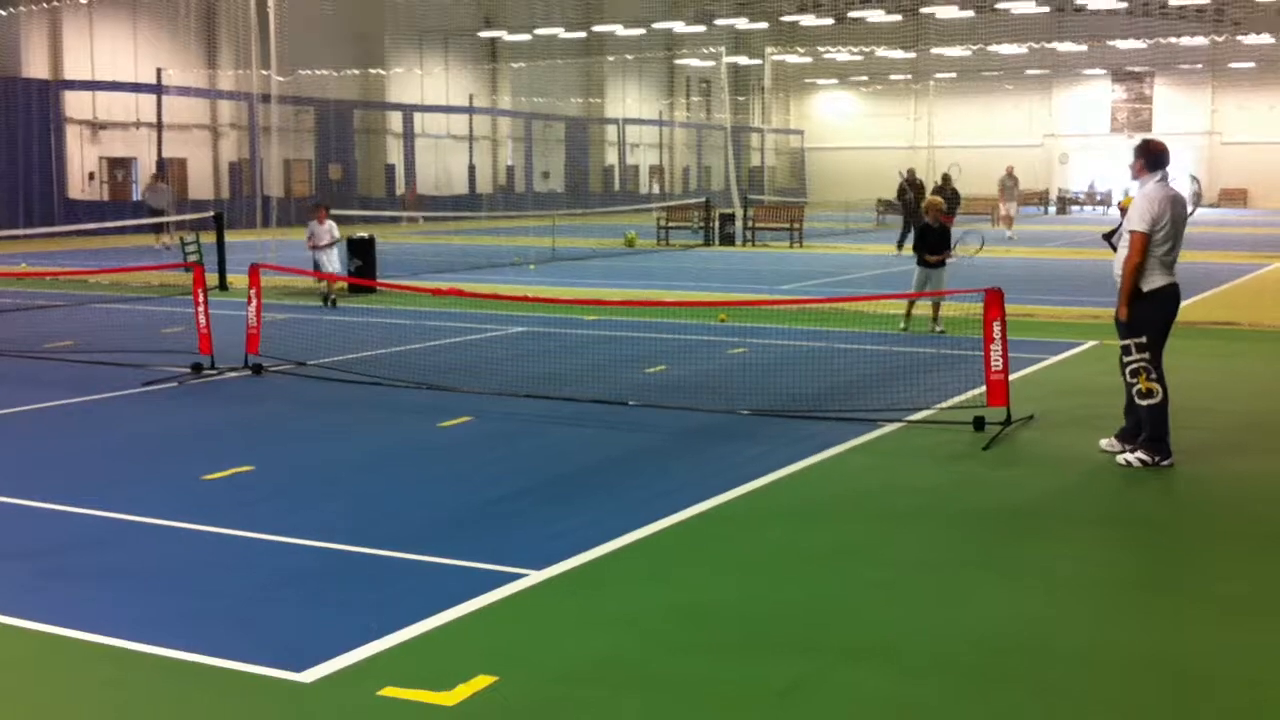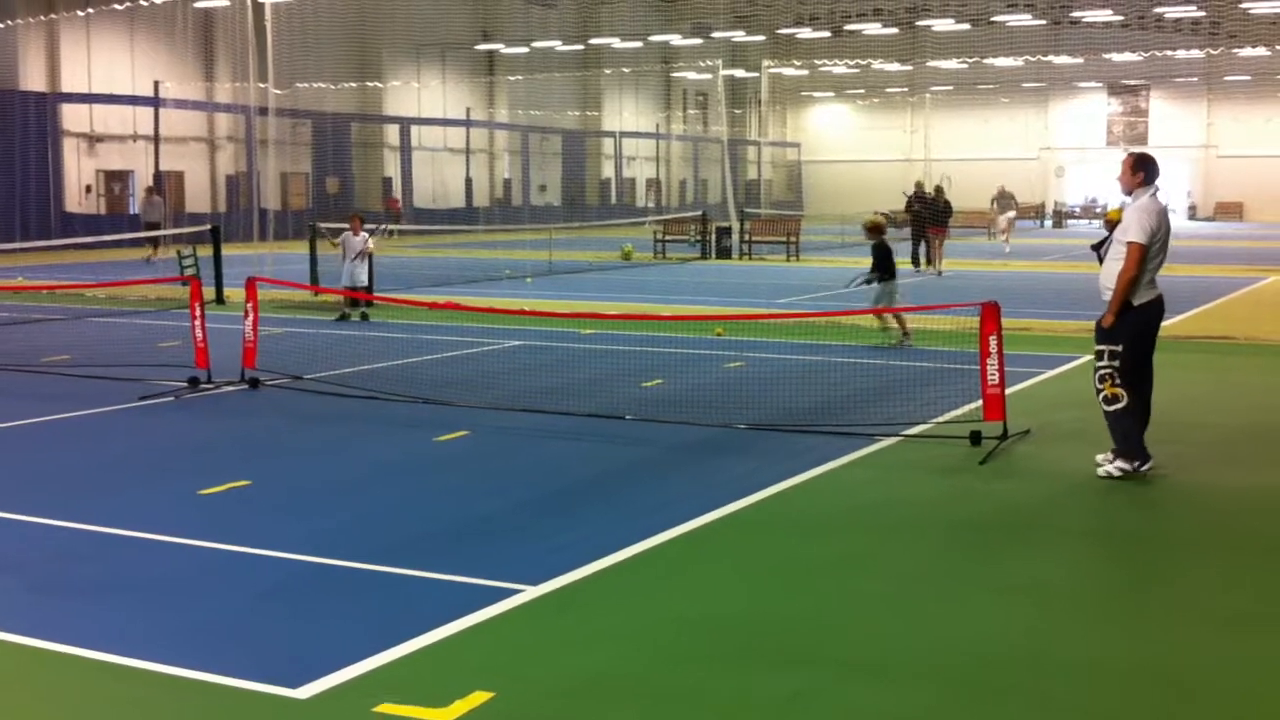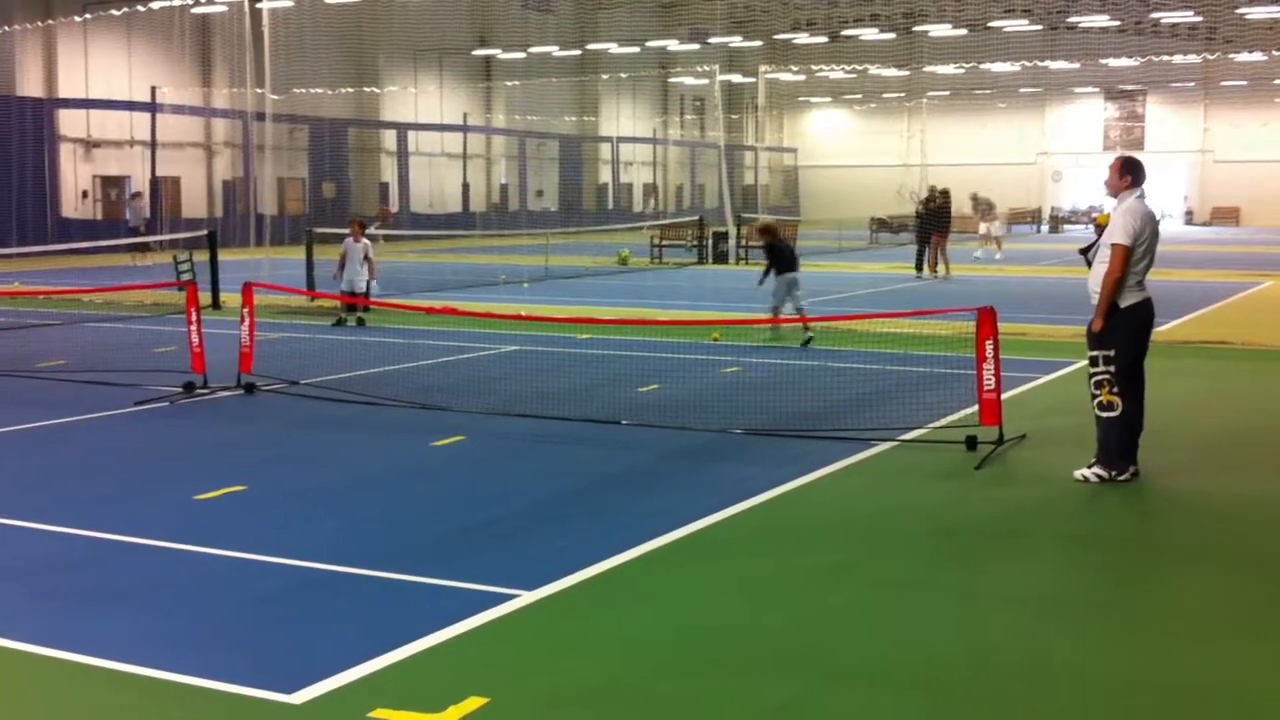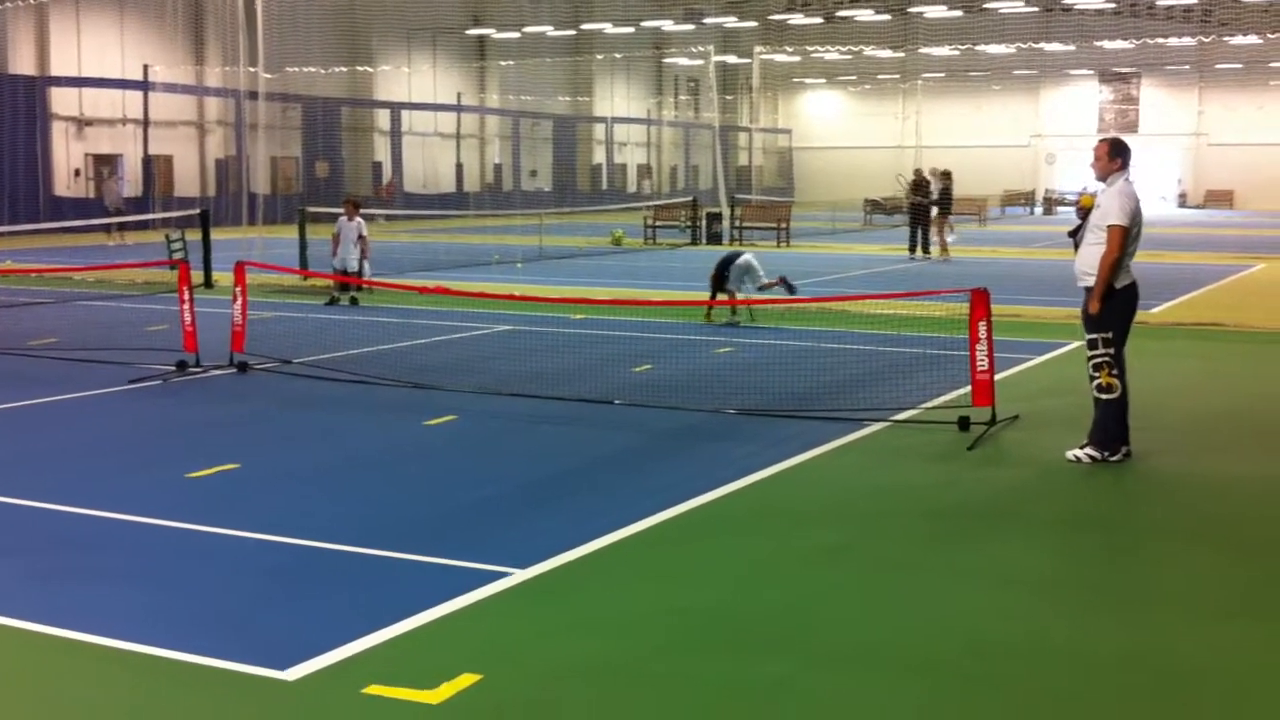
dt=0.7s
person 1, frame 1
left shoulder: (1146, 198)
right shoulder: (1175, 198)
left elbow: (1135, 258)
left wrist: (1123, 302)
right wrist: (1130, 224)
left hip: (1146, 295)
right hip: (1163, 290)
left knee: (1143, 371)
right knee: (1137, 367)
left ankle: (1156, 448)
right ankle: (1132, 434)
person 1, frame 2
left shoulder: (1140, 211)
right shoulder: (1153, 208)
left elbow: (1131, 269)
left wrist: (1111, 311)
right wrist: (1116, 232)
left hip: (1129, 308)
right hip: (1145, 305)
left knee: (1108, 382)
right knee: (1134, 381)
left ankle: (1132, 455)
right ankle: (1129, 451)
person 1, frame 3
left shoulder: (1126, 213)
right shoulder: (1144, 213)
left elbow: (1116, 271)
left wrist: (1100, 315)
right wrist: (1105, 235)
left hip: (1119, 311)
right hip: (1137, 307)
left knee: (1107, 388)
right knee: (1128, 387)
left ankle: (1112, 463)
right ankle: (1124, 459)
person 1, frame 4
left shoulder: (1118, 195)
right shoulder: (1113, 192)
left elbow: (1113, 252)
left wrist: (1096, 298)
right wrist: (1087, 217)
left hip: (1109, 293)
right hip: (1109, 292)
left knee: (1103, 369)
right knee: (1108, 368)
left ankle: (1106, 444)
right ankle: (1114, 440)
